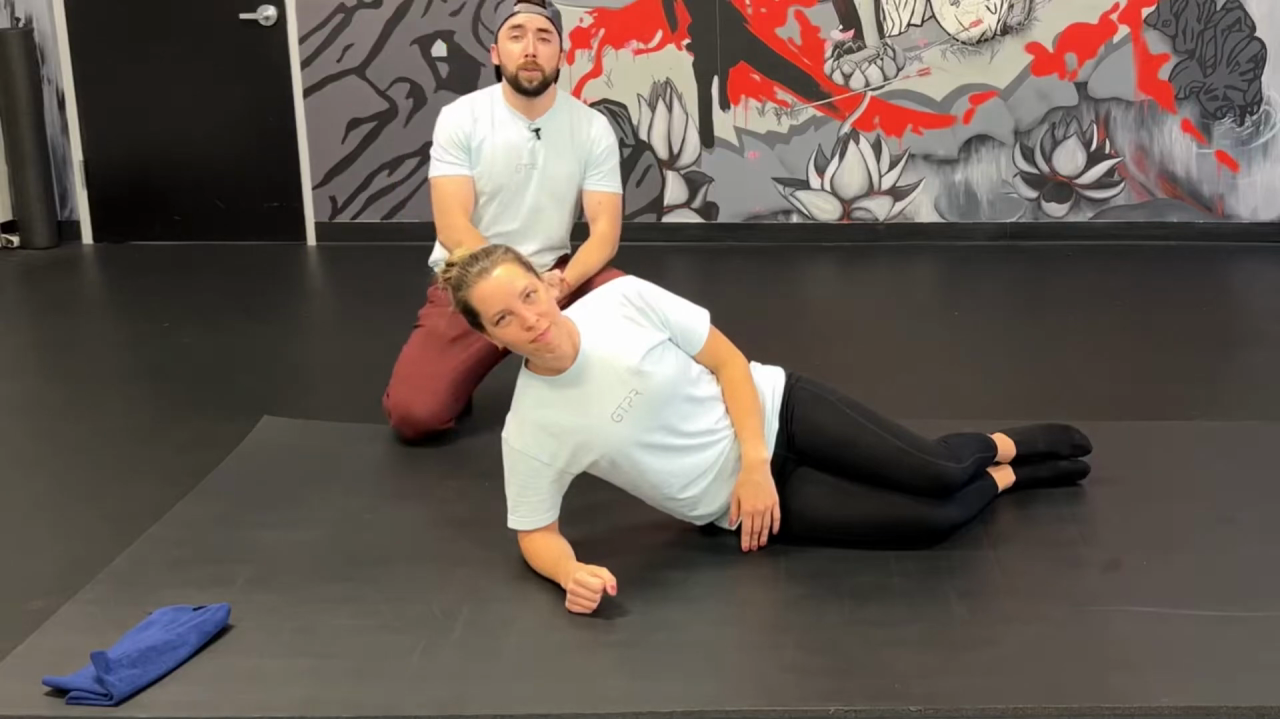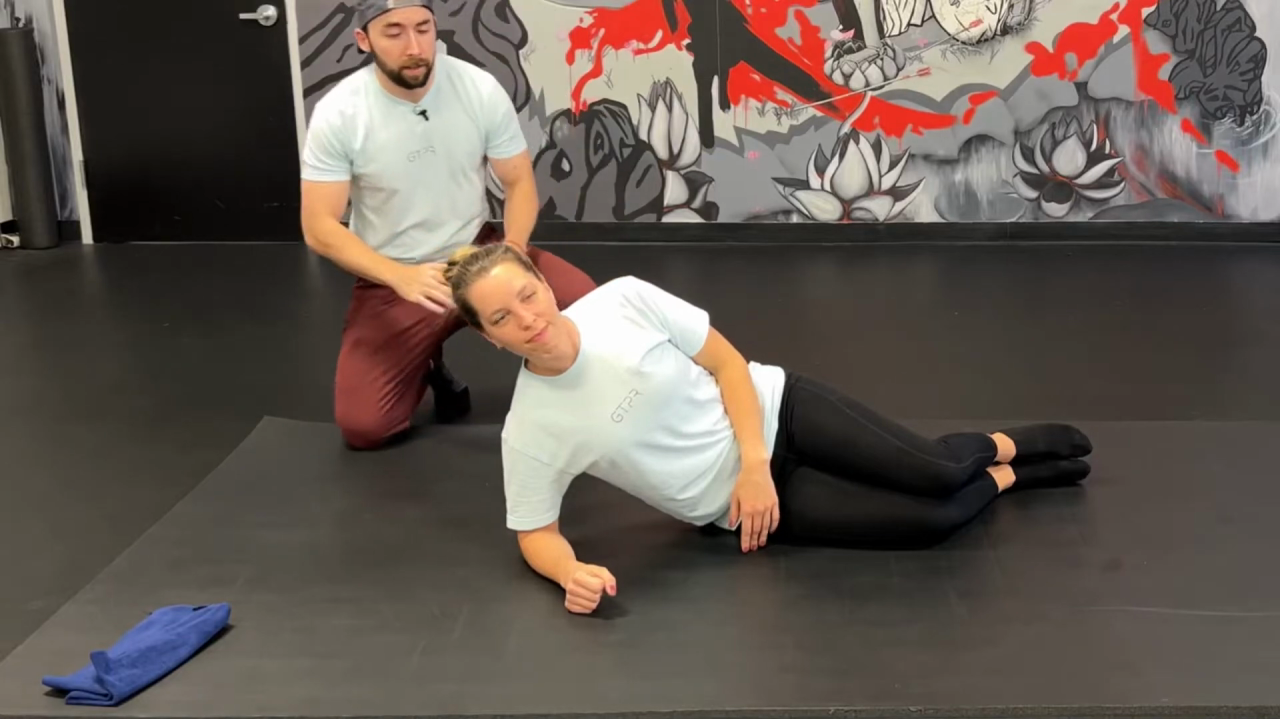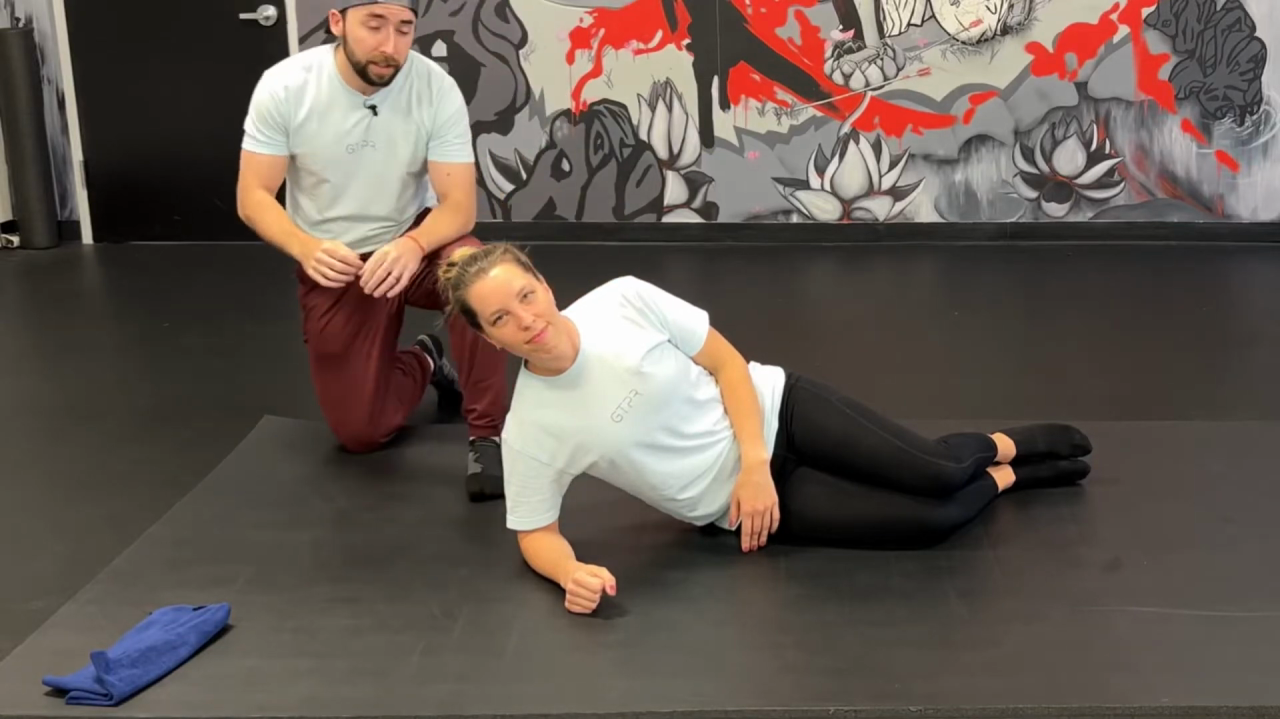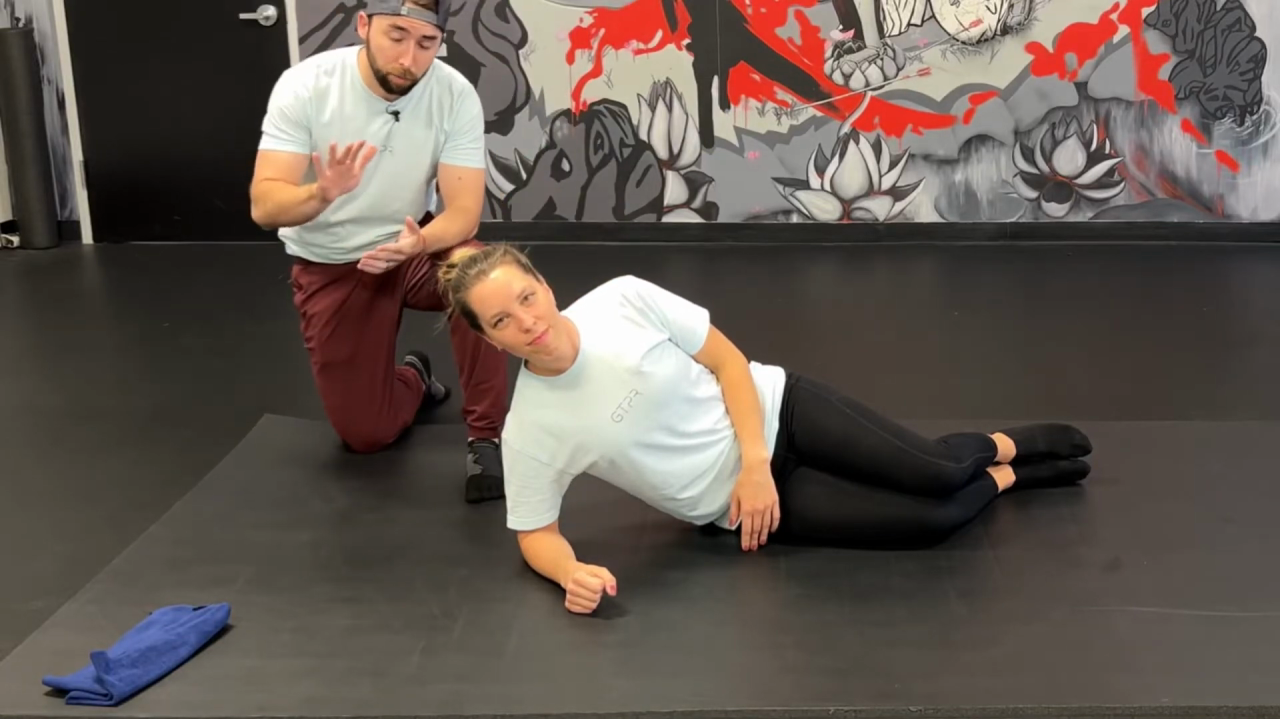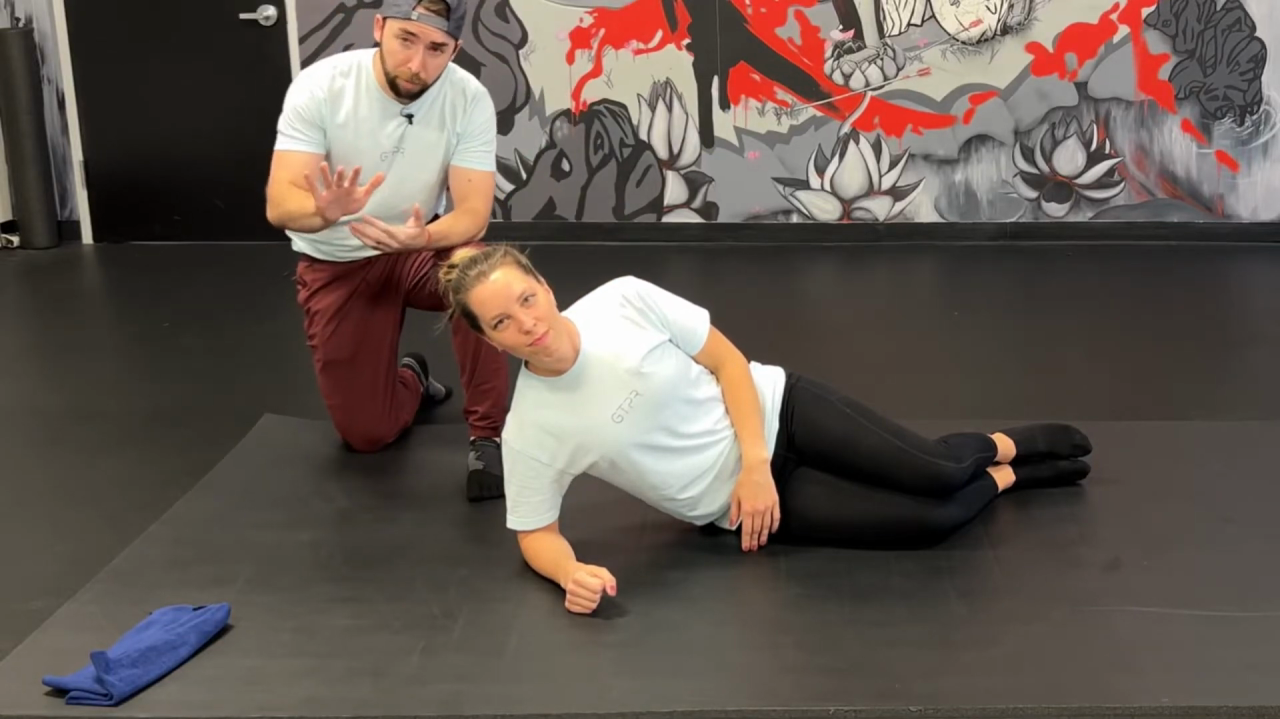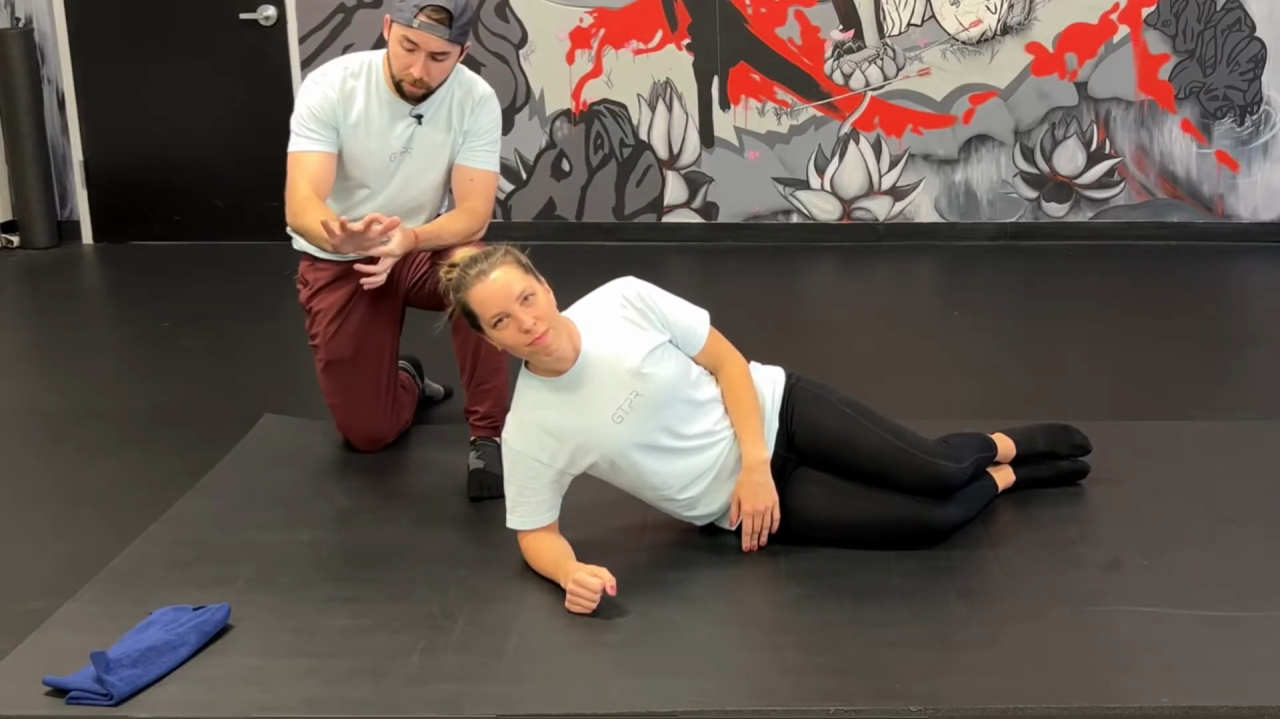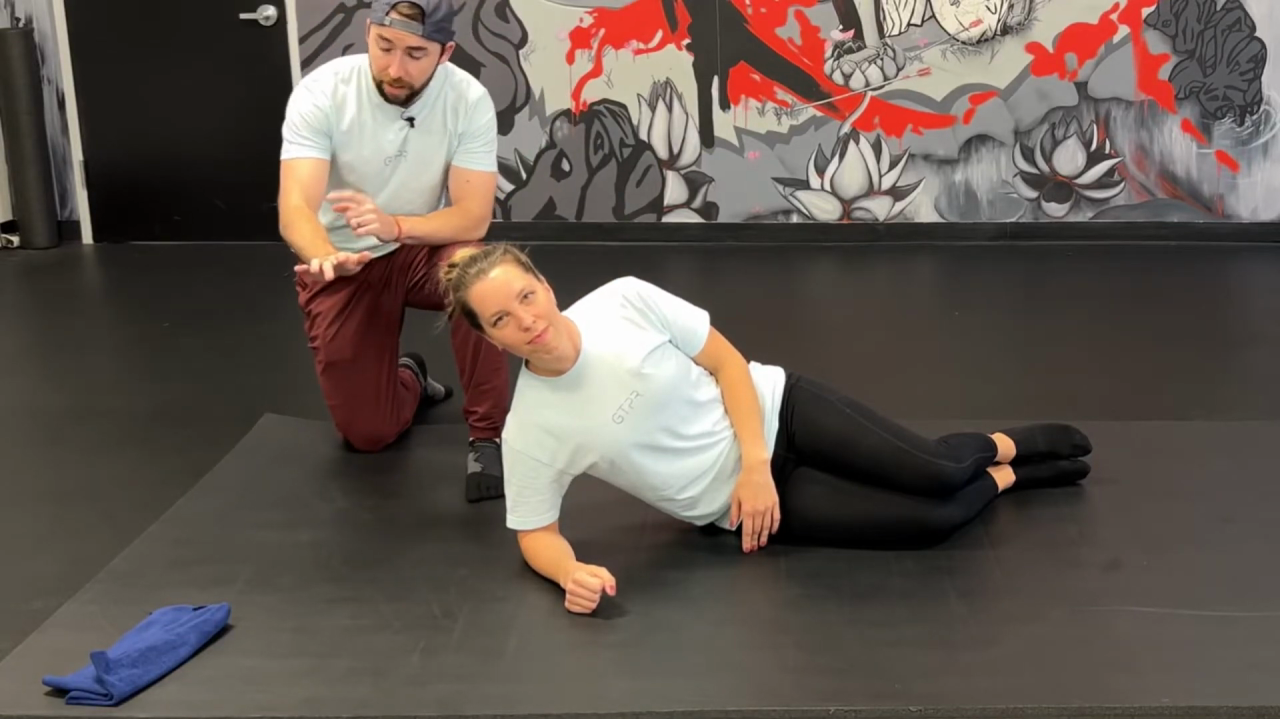
dt=0.7s
person 1, frame 1
left shoulder: (625, 299)
right shoulder: (528, 431)
left elbow: (730, 362)
right elbow: (535, 533)
left wrist: (755, 462)
right wrist: (571, 573)
left hip: (771, 411)
right hip: (729, 500)
left knee: (937, 475)
right knee: (931, 522)
left ankle: (1005, 445)
right ankle: (1006, 479)
person 1, frame 2
left shoulder: (623, 299)
right shoulder: (527, 433)
left elbow: (728, 364)
right elbow: (534, 534)
left wrist: (754, 462)
right wrist: (570, 574)
left hip: (770, 412)
right hip: (728, 497)
left knee: (936, 474)
right knee: (930, 524)
left ankle: (1006, 445)
right ankle: (1005, 479)
person 1, frame 3
left shoulder: (623, 299)
right shoulder: (528, 430)
left elbow: (728, 363)
right elbow: (535, 533)
left wrist: (755, 464)
right wrist: (570, 572)
left hip: (772, 411)
right hip: (728, 501)
left knee: (936, 473)
right knee: (931, 521)
left ankle: (1007, 446)
right ankle: (1004, 479)
person 1, frame 4
left shoulder: (623, 298)
right shoulder: (528, 431)
left elbow: (729, 362)
right elbow: (535, 533)
left wrist: (754, 462)
right wrist: (570, 573)
left hip: (772, 410)
right hip: (728, 499)
left knee: (935, 472)
right knee: (930, 523)
left ankle: (1006, 444)
right ankle: (1004, 479)
person 1, frame 5
left shoulder: (624, 299)
right shoulder: (529, 431)
left elbow: (729, 362)
right elbow: (535, 534)
left wrist: (755, 462)
right wrist: (570, 573)
left hip: (774, 410)
right hip: (727, 496)
left knee: (936, 473)
right knee: (930, 522)
left ankle: (1004, 446)
right ankle: (1004, 479)
person 1, frame 6
left shoulder: (625, 299)
right shoulder: (528, 431)
left elbow: (729, 362)
right elbow: (536, 533)
left wrist: (755, 462)
right wrist: (571, 573)
left hip: (772, 409)
right hip: (729, 497)
left knee: (936, 471)
right knee: (929, 522)
left ankle: (1007, 444)
right ankle: (1005, 479)
person 1, frame 7
left shoulder: (624, 299)
right shoulder: (528, 431)
left elbow: (729, 364)
right elbow: (536, 533)
left wrist: (755, 463)
right wrist: (571, 573)
left hip: (773, 410)
right hip: (728, 501)
left knee: (936, 474)
right knee: (931, 522)
left ankle: (1007, 445)
right ankle: (1005, 479)
person 2, frame 1
left shoulder: (594, 129)
right shoulder: (461, 118)
left elbow: (605, 231)
right elbow: (453, 228)
left wrist: (560, 286)
left hip: (551, 274)
right knee: (414, 415)
right ankle: (463, 365)
person 2, frame 2
left shoulder: (480, 88)
right shoulder: (337, 115)
left elbow: (520, 183)
right elbow: (319, 225)
left wrist: (514, 250)
right wrist: (399, 277)
right hip: (395, 281)
right knee: (364, 428)
right ankle: (423, 367)
person 2, frame 3
left shoulder: (437, 89)
right shoulder: (283, 87)
left elbow: (460, 205)
right elbow: (252, 196)
left wrist: (412, 246)
right wrist: (306, 247)
left hip: (413, 244)
right hip: (333, 268)
right knee: (360, 434)
left ankle: (487, 436)
right ankle: (422, 365)
person 2, frame 4
left shoulder: (456, 95)
right shoulder: (304, 86)
left elbow: (464, 211)
right elbow: (264, 203)
left wrist: (418, 243)
right wrist: (321, 191)
left hip: (412, 242)
right hip: (329, 268)
right knee: (366, 435)
left ankle: (486, 436)
right ankle: (413, 380)
person 2, frame 5
left shoulder: (470, 99)
right shoulder: (319, 86)
left elbow: (474, 214)
right elbow: (280, 203)
left wrist: (422, 237)
right wrist: (325, 210)
left hip: (420, 246)
right hip: (336, 265)
right knee: (366, 434)
left ankle: (487, 435)
right ankle: (412, 381)
person 2, frame 6
left shoulder: (477, 100)
right shoulder: (329, 87)
left elbow: (474, 214)
right elbow: (300, 203)
left wrist: (409, 238)
right wrist: (341, 234)
left hip: (423, 247)
right hip: (336, 266)
right knee: (367, 434)
left ankle: (489, 433)
right ankle: (407, 381)
person 2, frame 7
left shoulder: (469, 100)
right shoulder: (319, 93)
left elbow: (474, 216)
right elbow: (294, 208)
left wrist: (395, 226)
right wrist: (325, 257)
left hip: (419, 248)
right hip: (340, 264)
right knee: (367, 434)
left ankle: (487, 435)
right ankle: (408, 379)
